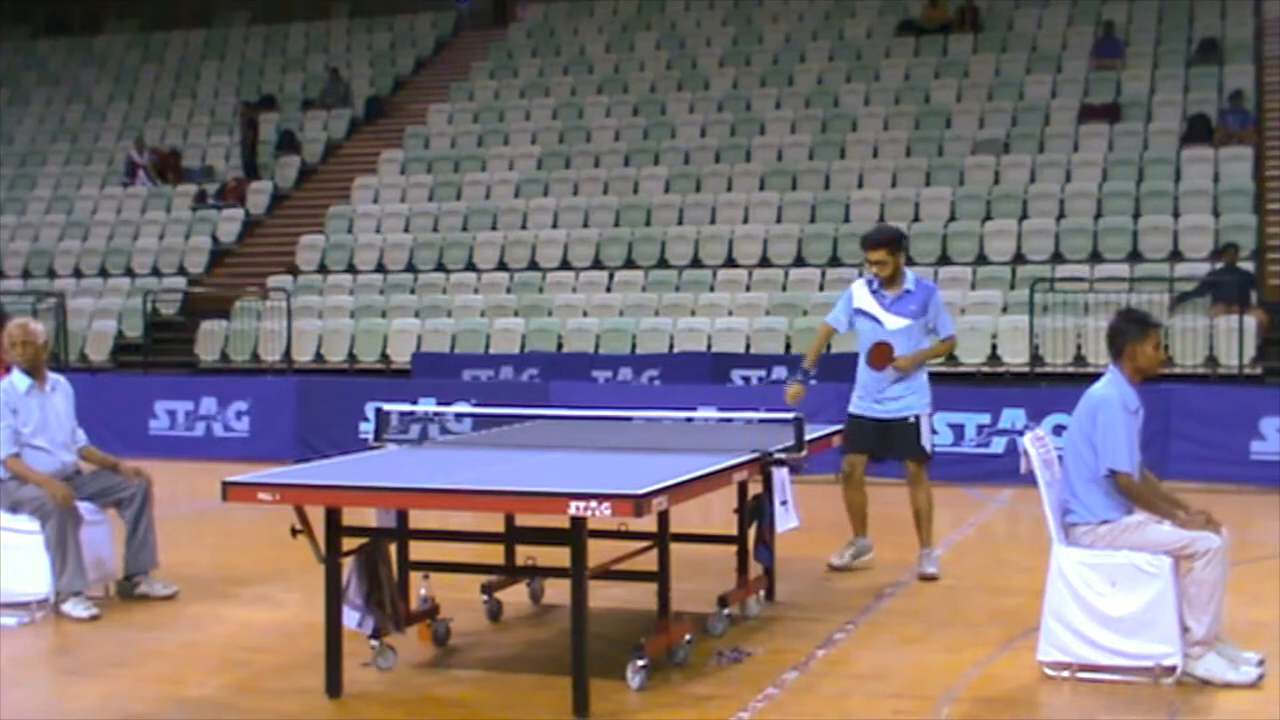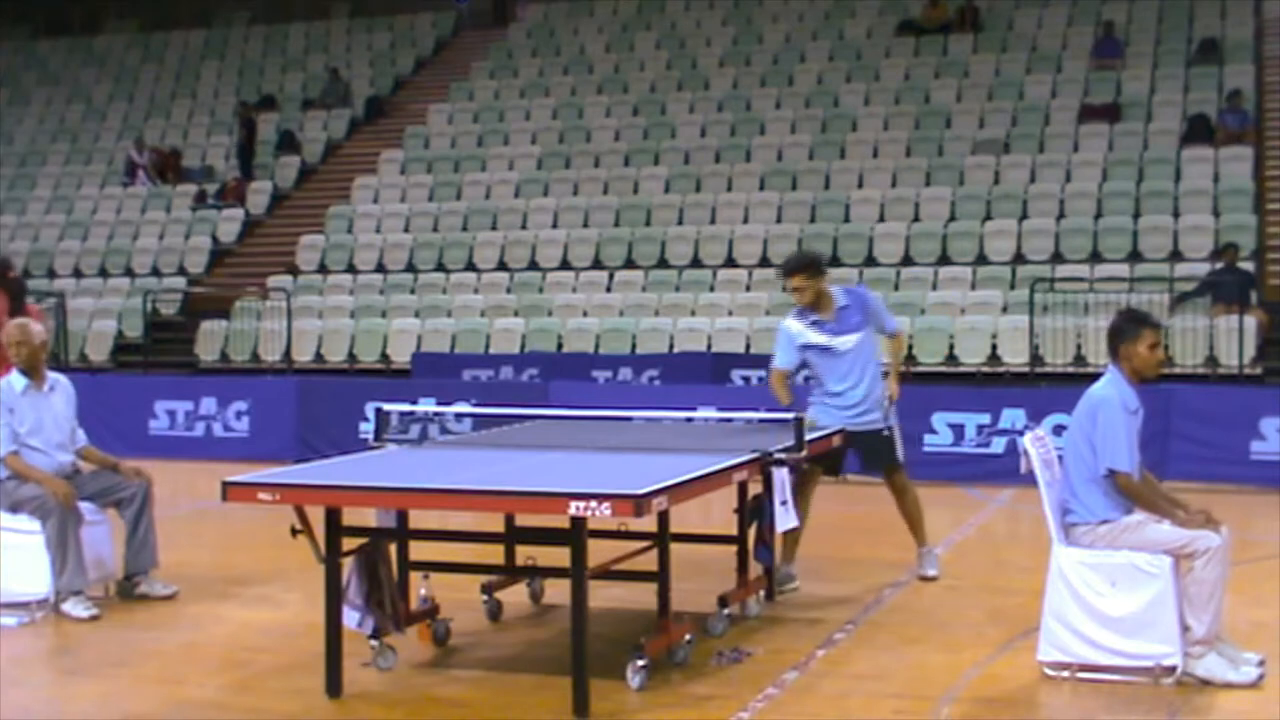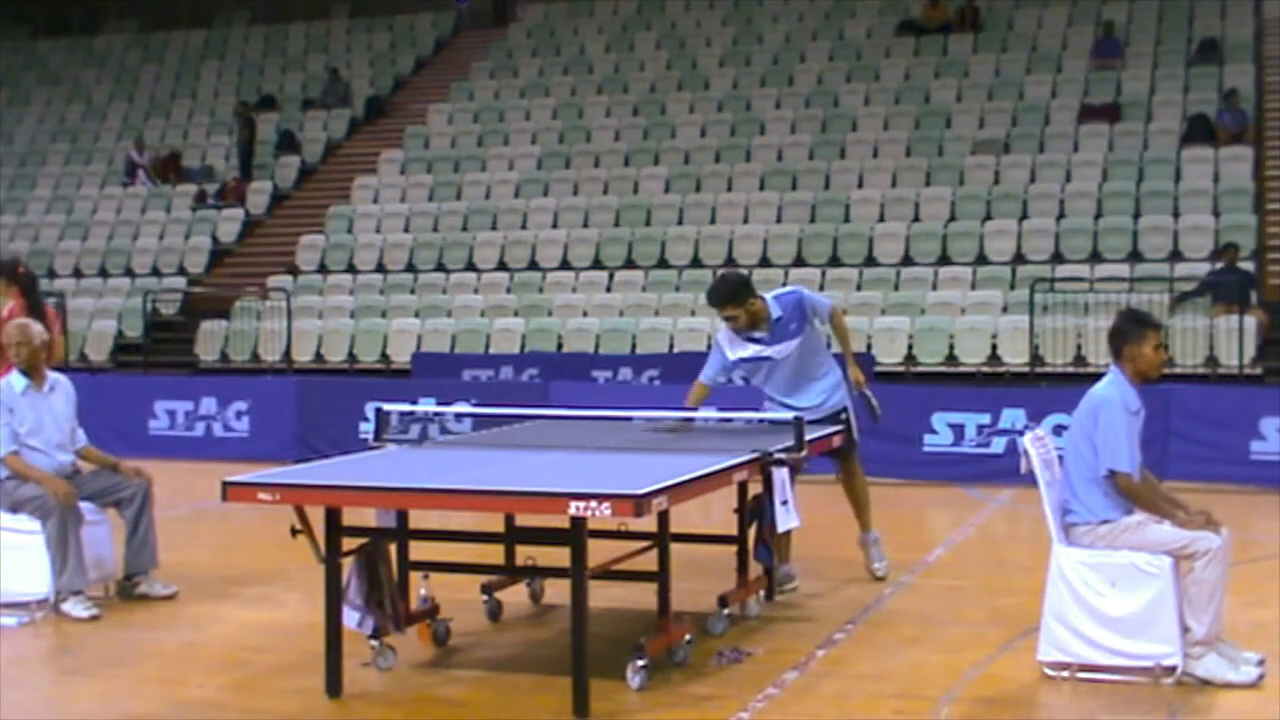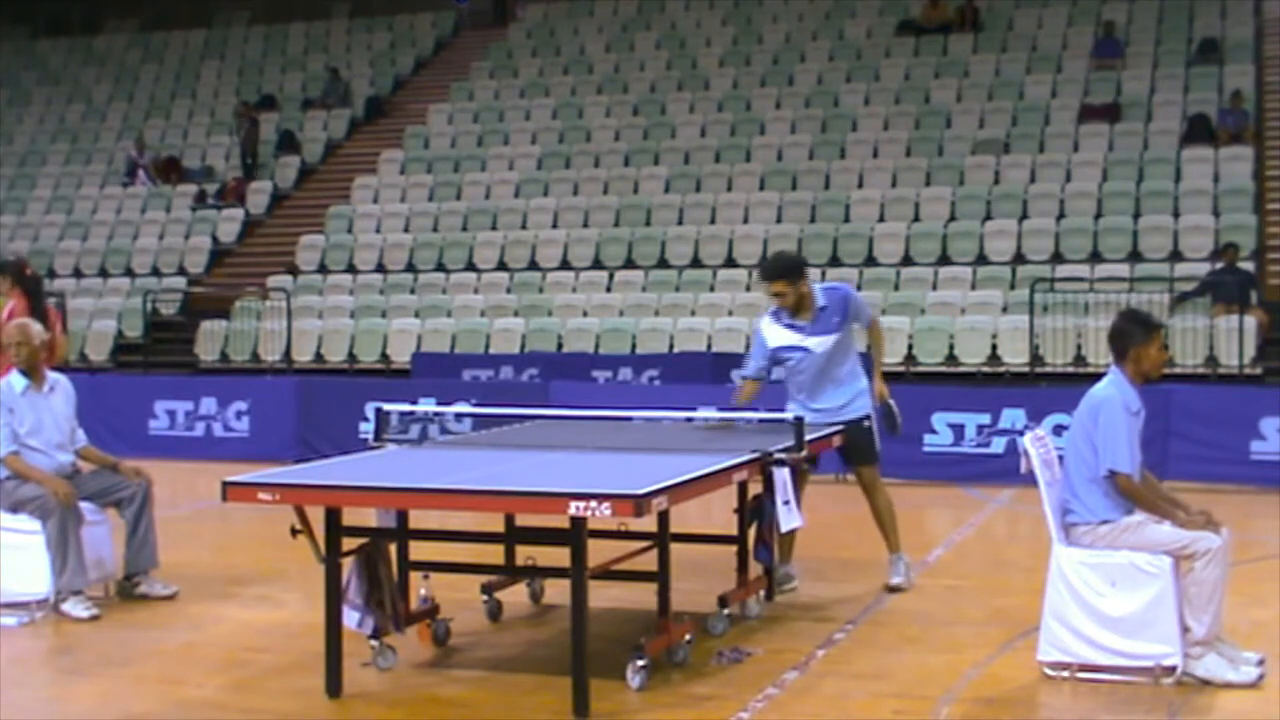
dt=0.5s
person 1, frame 1
left shoulder: (1124, 397)
right shoulder: (1110, 399)
left elbow: (1138, 472)
right elbow: (1124, 481)
left wrist: (1185, 509)
right wrist: (1179, 518)
left hip: (1117, 513)
right hip: (1099, 524)
left knee: (1214, 533)
right knee: (1206, 543)
left ankle: (1206, 638)
right ankle: (1197, 651)
person 1, frame 2
left shoulder: (1123, 396)
right shoulder: (1109, 399)
left elbow: (1137, 472)
right elbow: (1124, 481)
left wrist: (1184, 509)
right wrist: (1179, 518)
left hip: (1116, 513)
right hip: (1099, 523)
left knee: (1215, 532)
right knee: (1206, 543)
left ankle: (1206, 638)
right ankle: (1198, 651)
person 1, frame 3
left shoulder: (1124, 397)
right shoulder: (1111, 400)
left elbow: (1137, 473)
right elbow: (1124, 482)
left wrist: (1185, 509)
right wrist: (1180, 519)
left hip: (1117, 514)
right hip: (1099, 524)
left knee: (1216, 534)
right knee: (1205, 543)
left ankle: (1206, 638)
right ankle: (1197, 652)
person 1, frame 4
left shoulder: (1124, 397)
right shoulder: (1111, 400)
left elbow: (1137, 472)
right elbow: (1123, 482)
left wrist: (1185, 509)
right wrist: (1179, 519)
left hip: (1116, 514)
right hip: (1099, 524)
left knee: (1215, 534)
right knee: (1206, 544)
left ankle: (1206, 638)
right ankle: (1196, 652)
person 2, frame 1
left shoulder: (926, 294)
right shoulder: (856, 292)
left elbow: (948, 341)
right elbow: (825, 331)
left wrist: (913, 359)
right wrist: (803, 374)
left hip: (909, 402)
right hip: (864, 403)
left knee: (916, 474)
right knee: (851, 471)
left ankle: (926, 553)
right ankle: (861, 542)
person 2, frame 2
left shoulder: (861, 300)
right shoulder: (792, 326)
left elbow: (895, 334)
right elbow: (778, 376)
left wrist: (892, 378)
right wrist: (791, 409)
left hip: (874, 412)
right hip: (826, 416)
left knee: (898, 481)
right knee: (804, 482)
left ankle: (925, 552)
right ankle: (786, 567)
person 2, frame 3
left shoulder: (796, 300)
right shoulder: (727, 341)
left elbow: (834, 315)
right elbow: (703, 383)
left wrist: (851, 363)
left hip: (830, 400)
right hip: (783, 413)
left knee: (850, 469)
left ankle: (869, 538)
right ankle: (783, 567)
person 2, frame 4
left shoulder: (842, 298)
right shoulder: (769, 328)
left elbow: (871, 324)
right elbow: (753, 378)
left wrist: (877, 376)
left hip: (853, 407)
right hip: (805, 414)
left knee: (870, 480)
right knee: (791, 485)
left ankle: (897, 560)
right ankle: (783, 567)
person 3, frame 1
left shoulder: (62, 387)
left wrist: (118, 465)
right wrist: (46, 482)
left hip: (70, 477)
left knee: (136, 486)
right knee: (58, 506)
left ankle: (136, 577)
right ankle: (68, 594)
person 3, frame 2
left shoulder: (63, 386)
left wrist: (118, 464)
right wrist: (48, 480)
left hip: (69, 475)
left knee: (135, 485)
right knee: (60, 504)
left ankle: (135, 577)
right ankle: (69, 594)
person 3, frame 3
left shoulder: (63, 386)
left wrist: (118, 465)
right wrist: (47, 480)
left hip: (69, 476)
left knee: (136, 486)
right knee: (59, 503)
left ankle: (136, 576)
right ankle: (69, 594)
person 3, frame 4
left shoulder: (63, 385)
left wrist: (117, 464)
right wrist: (48, 479)
left hip: (68, 476)
left knee: (135, 485)
right knee: (60, 502)
left ankle: (136, 576)
right ankle: (68, 594)
